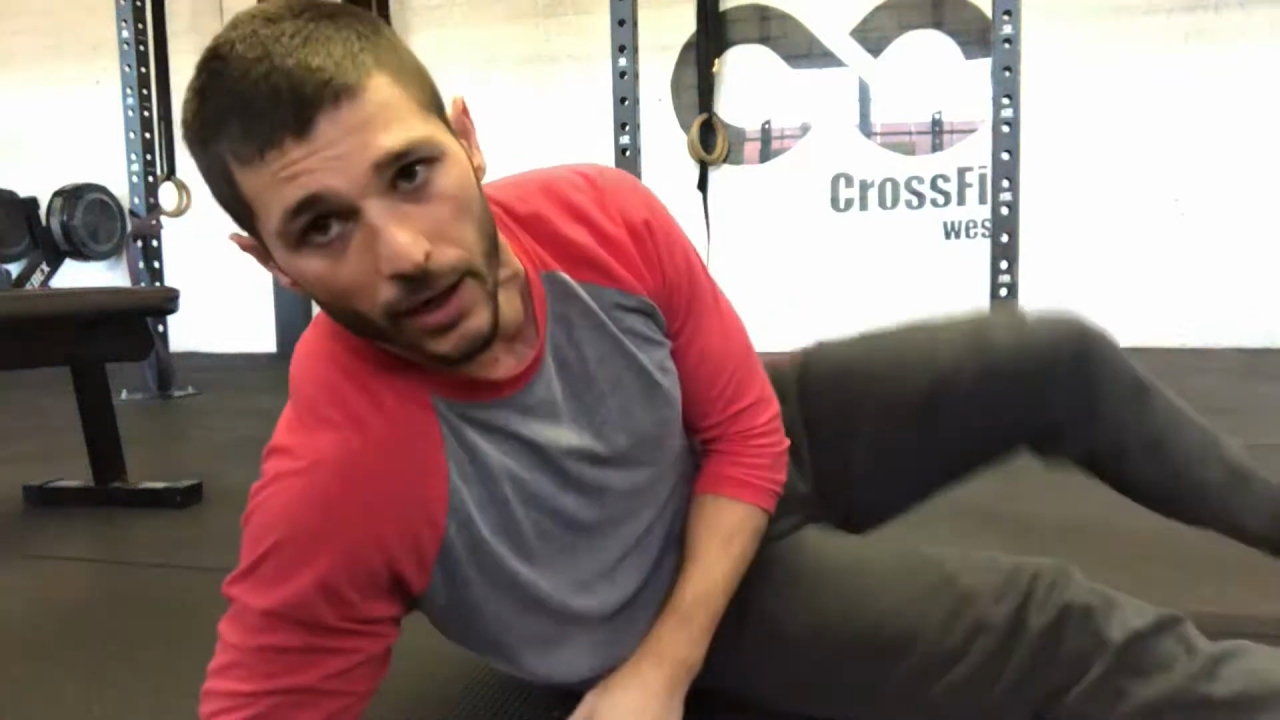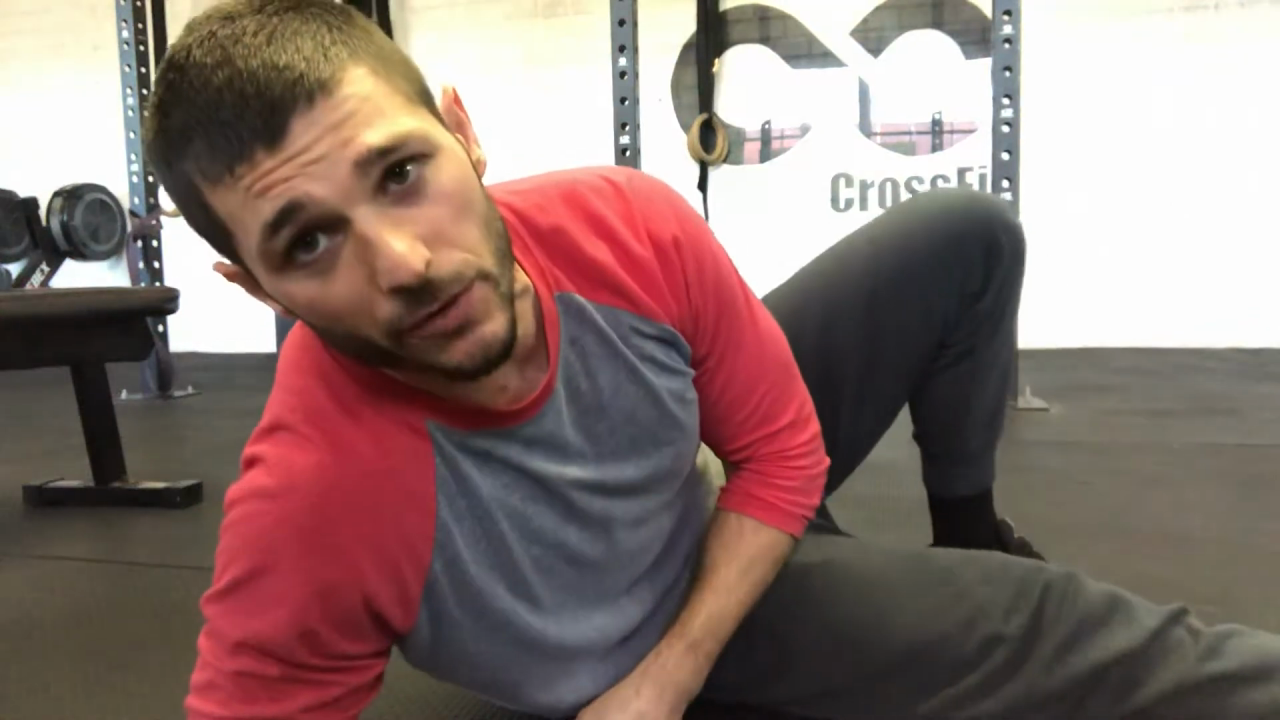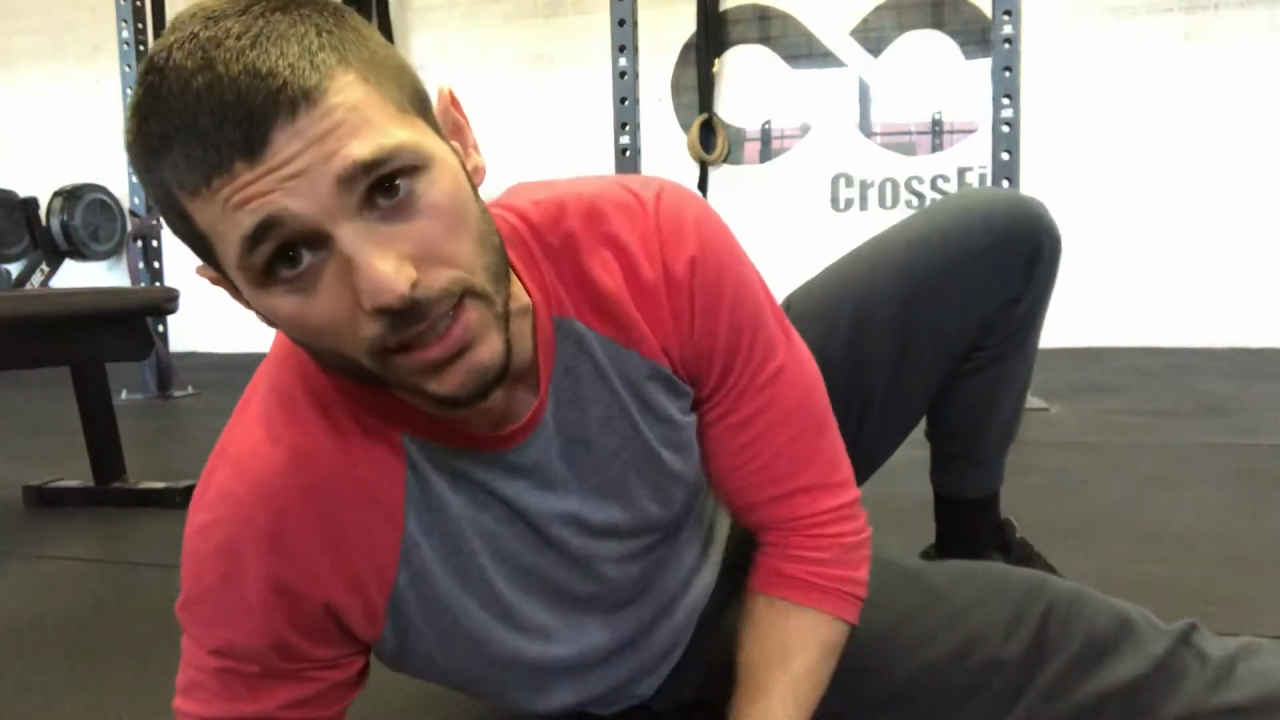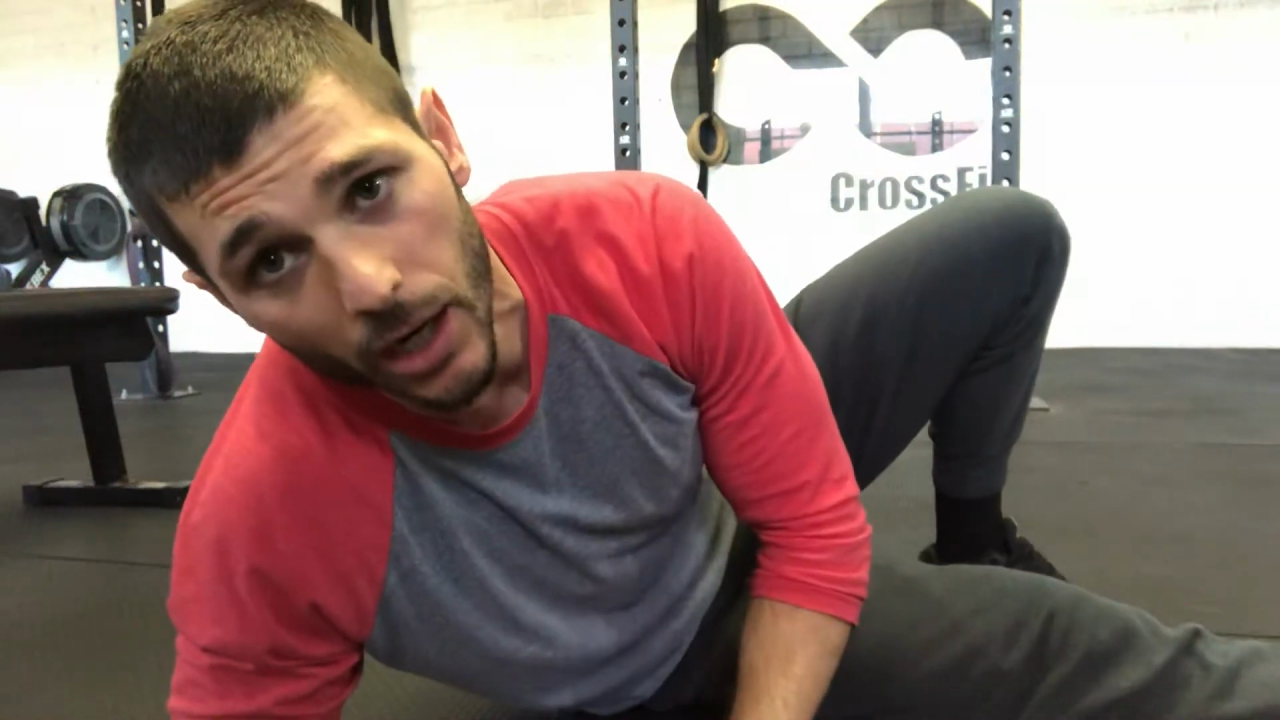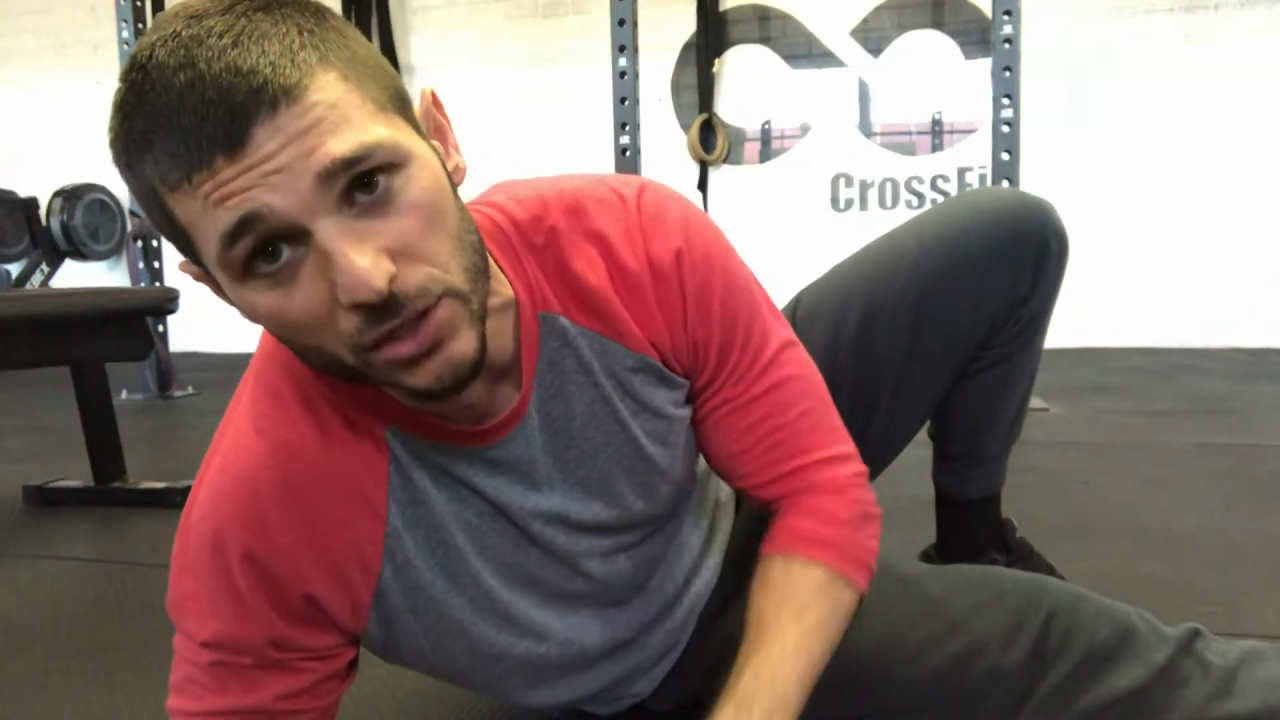
dt=0.7s
person 1, frame 1
left shoulder: (602, 215)
right shoulder: (328, 484)
left elbow: (745, 434)
left hip: (738, 465)
right hip: (647, 601)
left knee: (1054, 355)
right knee: (1055, 631)
person 1, frame 2
left shoulder: (628, 226)
right shoulder: (303, 510)
left elbow: (783, 453)
left hip: (738, 530)
right hip: (649, 629)
left knee: (967, 237)
left ankle: (967, 536)
person 1, frame 3
left shoulder: (652, 242)
right shoulder: (266, 520)
left elbow: (812, 530)
left hip: (757, 516)
left knee: (1002, 240)
left ankle: (970, 542)
person 1, frame 4
left shoulder: (648, 239)
right shoulder: (258, 525)
left elbow: (815, 527)
left hip: (756, 520)
left knee: (1011, 238)
left ankle: (973, 539)
person 1, frame 5
left shoulder: (637, 244)
right shoulder: (255, 525)
left elbow: (825, 491)
left hip: (752, 526)
left knee: (1010, 237)
left ankle: (971, 540)
right ankle: (974, 590)
